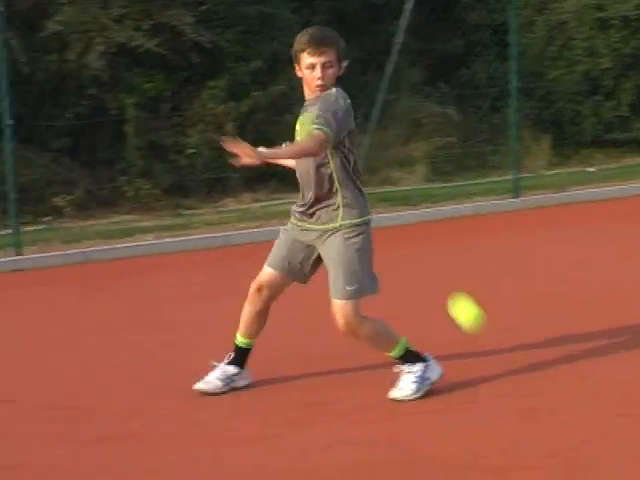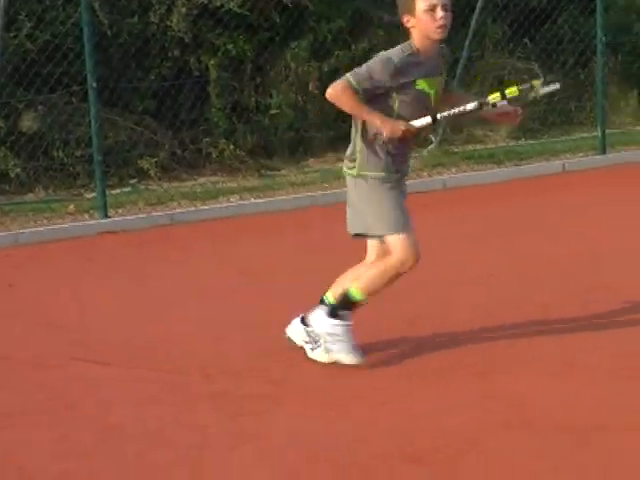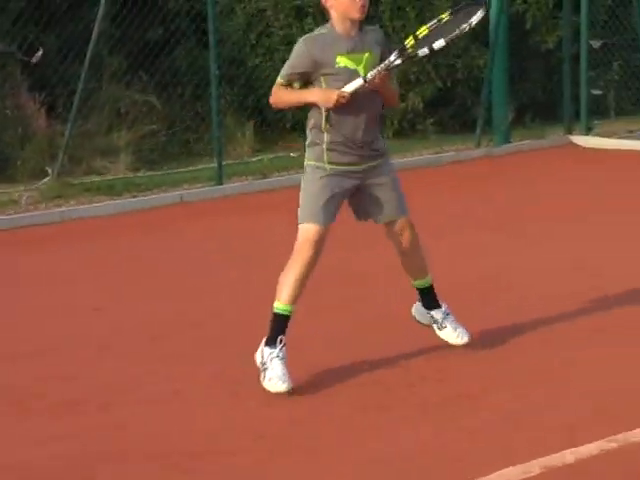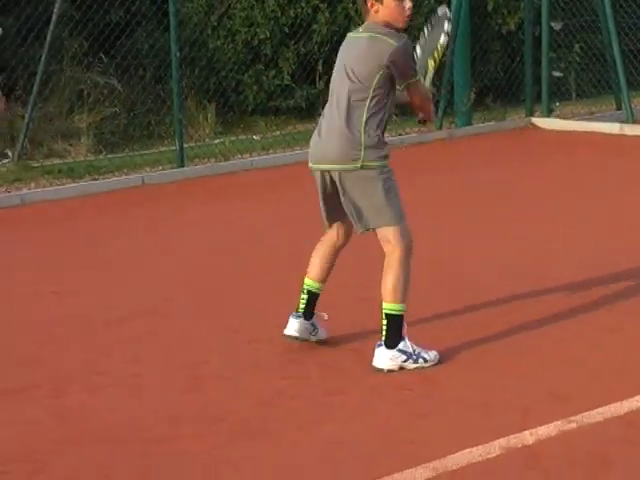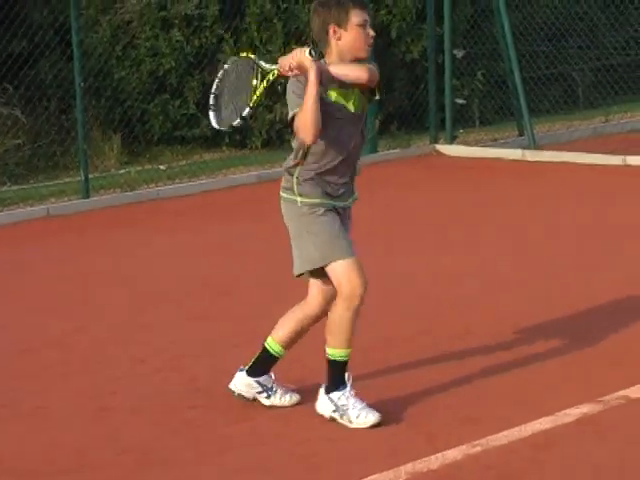
dt=1s
person 1, frame 1
left shoulder: (335, 101)
right shoulder: (308, 105)
left elbow: (311, 148)
left wrist: (257, 153)
right wrist: (270, 157)
left hip: (345, 225)
right hip: (306, 221)
left knee: (348, 320)
right knee: (261, 288)
left ankle: (418, 365)
right ankle: (235, 367)
person 1, frame 2
left shoulder: (437, 60)
right shoulder: (392, 62)
left elbow: (447, 99)
right elbow: (335, 91)
left wrist: (492, 112)
right wrist: (380, 121)
left hip: (393, 172)
right hip: (370, 170)
left knee: (379, 263)
right knee: (405, 257)
left ankle: (309, 324)
right ankle: (331, 315)
person 1, frame 3
left shoulder: (375, 36)
right shoulder: (312, 46)
left elbow: (392, 93)
right elbow: (276, 96)
left wrist: (385, 84)
right wrist: (317, 95)
left hip: (373, 159)
right hip: (325, 164)
left knee: (407, 236)
right knee: (307, 249)
left ankle: (430, 307)
right ankle: (272, 347)
person 1, frame 4
left shoulder: (353, 38)
right shoulder: (395, 45)
right elbow: (420, 102)
left wrist: (401, 93)
right wrist: (429, 112)
left hip: (323, 155)
right hip: (360, 159)
left knee: (336, 234)
right knee: (399, 245)
left ankle: (303, 317)
right ankle: (392, 345)
person 1, frame 5
left shoulder: (359, 72)
right shoulder: (298, 78)
left elbow: (367, 75)
right elbow: (309, 136)
left wrist: (316, 62)
right wrist: (312, 74)
left hip: (340, 200)
right hip: (305, 199)
left knee: (324, 299)
right knee: (353, 284)
left ankle: (253, 374)
right ankle: (336, 391)
